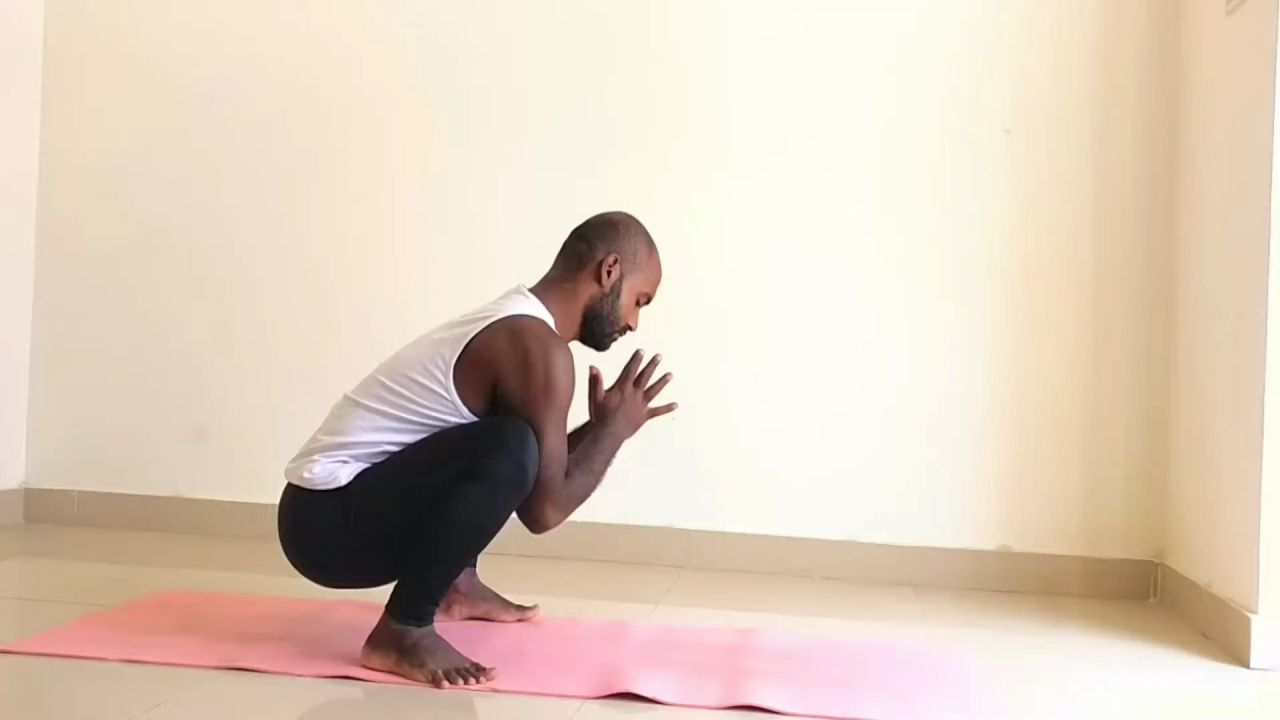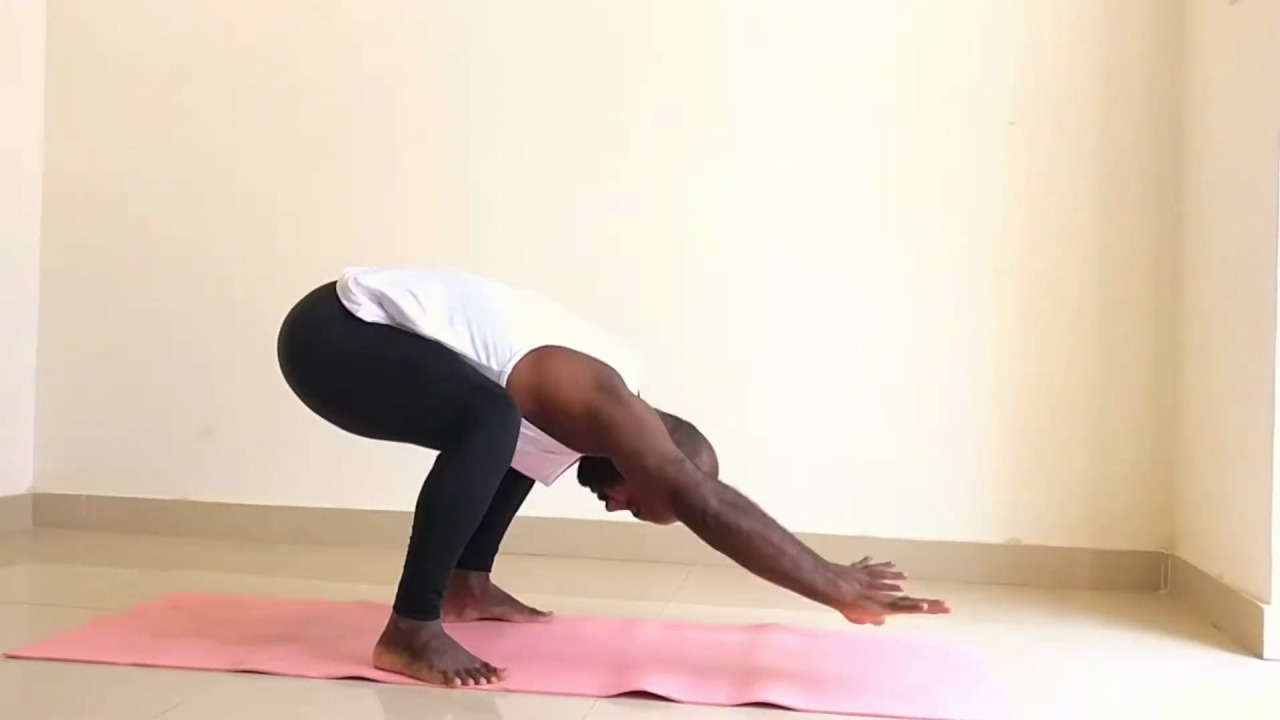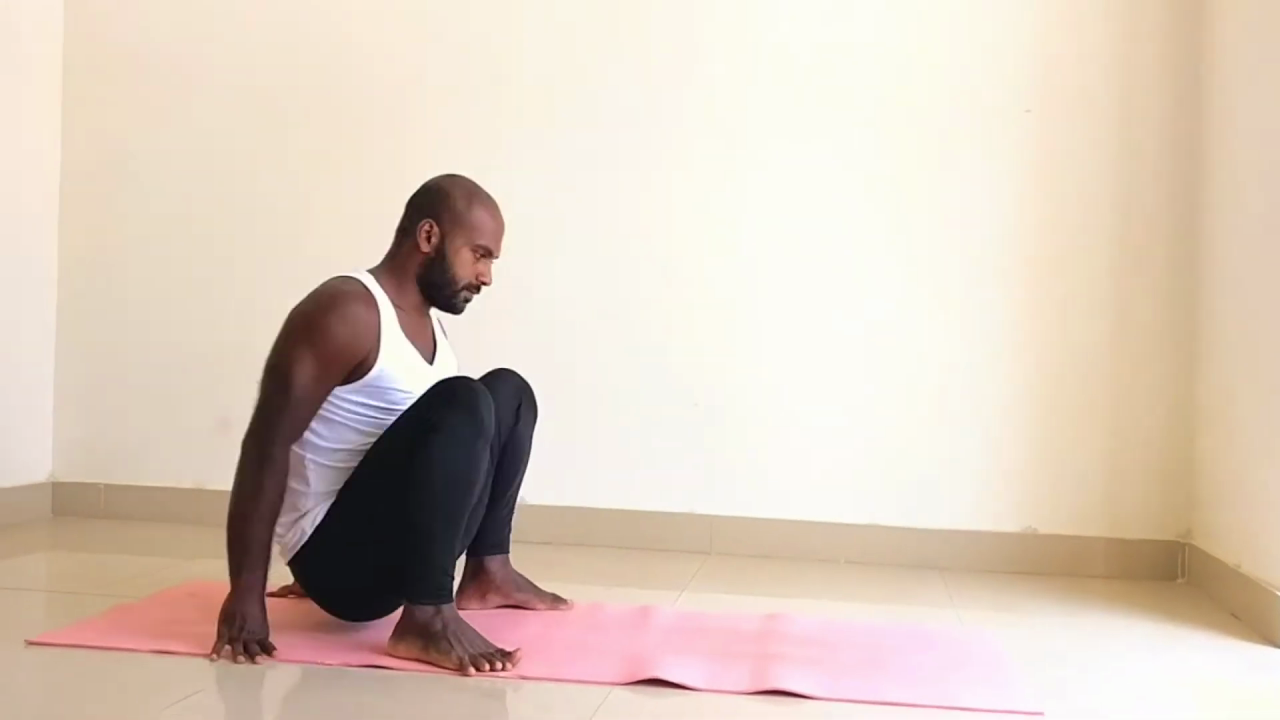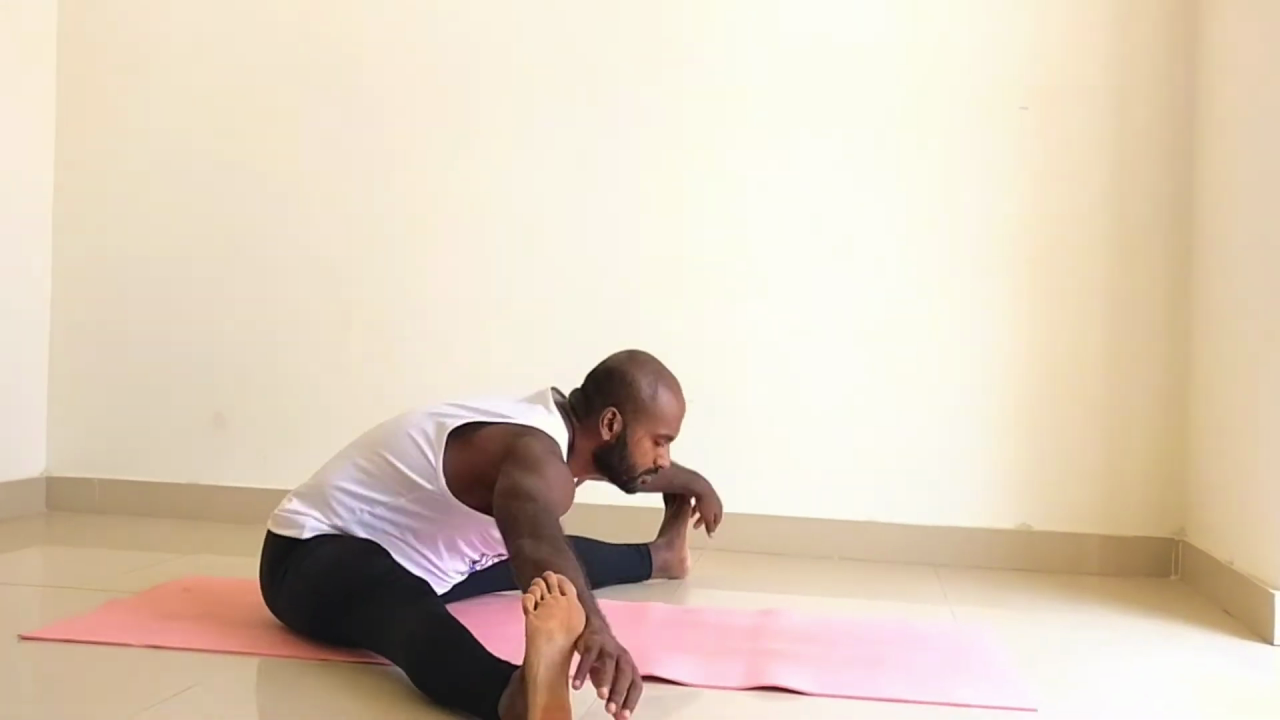
dt=0.7s
person 1, frame 1
left shoulder: (515, 327)
right shoulder: (537, 347)
left elbow: (543, 472)
right elbow: (543, 509)
left wrist: (604, 427)
right wrist: (614, 429)
left hip: (353, 504)
right hip: (330, 524)
right knee: (510, 450)
left ankle: (457, 583)
right ankle: (402, 631)
person 1, frame 2
left shoulder: (605, 395)
right shoulder: (607, 401)
left elbow: (718, 500)
right elbow: (714, 515)
left wrist: (834, 575)
right wrist: (842, 588)
left hip: (372, 324)
right hip: (333, 332)
right knee: (488, 423)
left ankle: (467, 584)
right ankle: (410, 631)
person 1, frame 3
left shoulder: (423, 320)
right shoulder: (347, 309)
right elbow: (267, 442)
right wrist: (247, 593)
left hip: (376, 544)
right hip: (337, 551)
left knee: (508, 393)
right knee: (464, 405)
left ankle: (490, 571)
right ankle: (427, 618)
person 1, frame 4
left shoulder: (568, 424)
right shoulder: (536, 455)
right elbow: (535, 550)
left wrist: (688, 483)
right wrist: (595, 629)
left hip: (391, 543)
right hip: (313, 553)
right knee: (410, 606)
left ankle: (655, 559)
